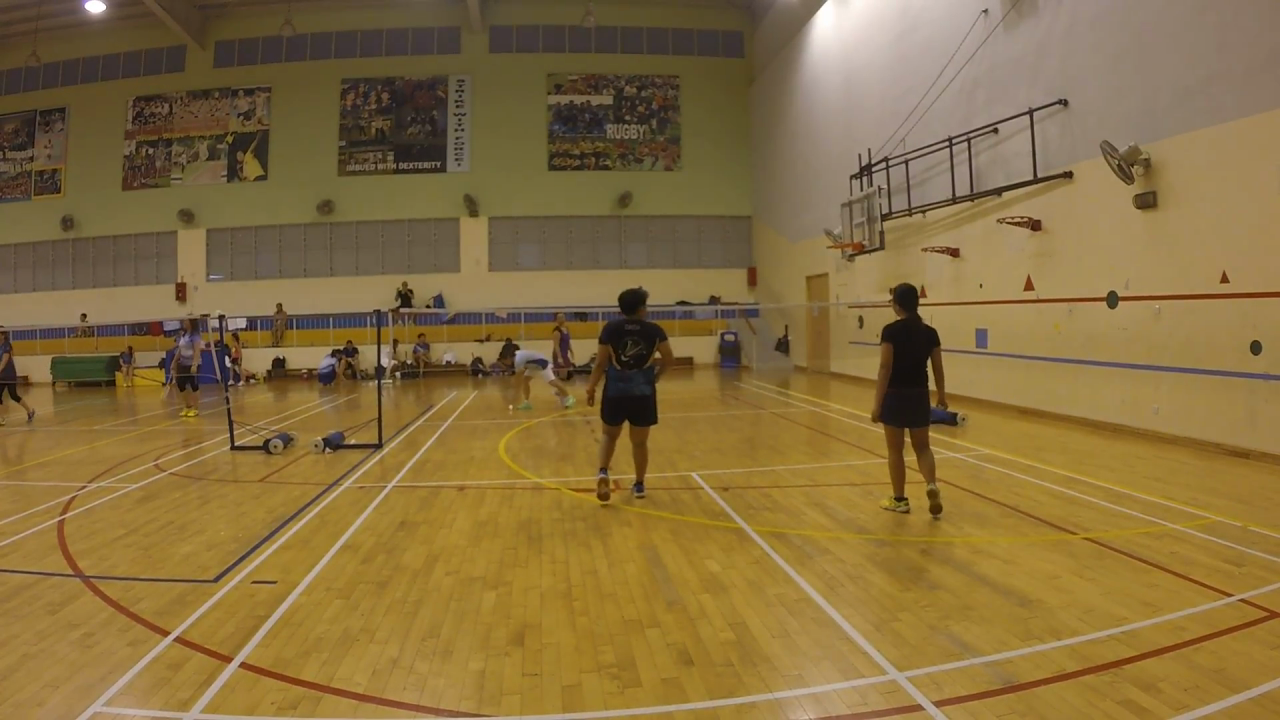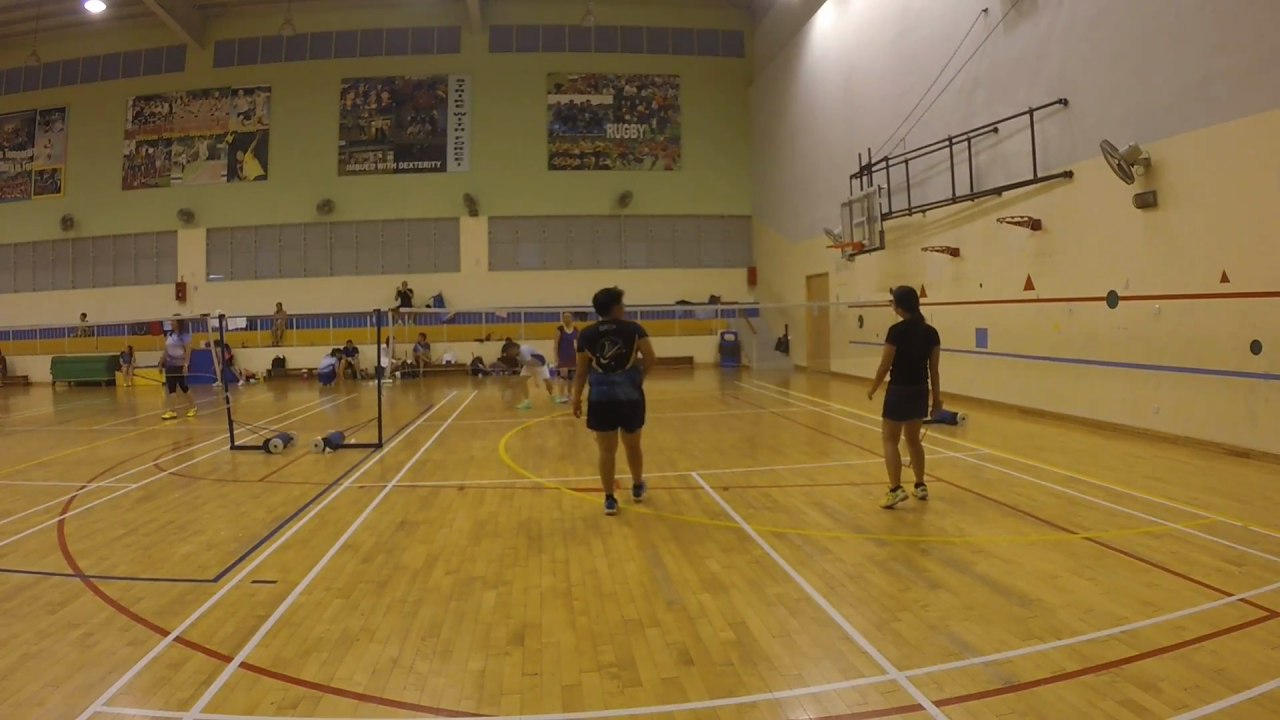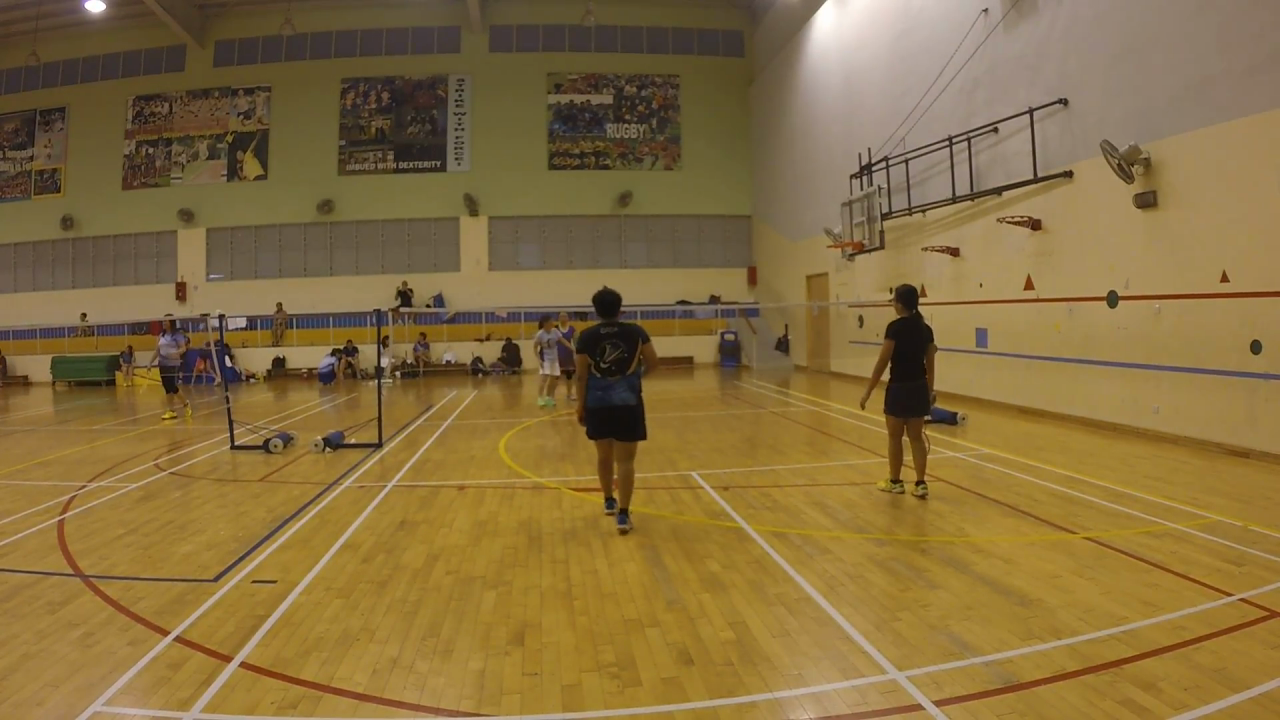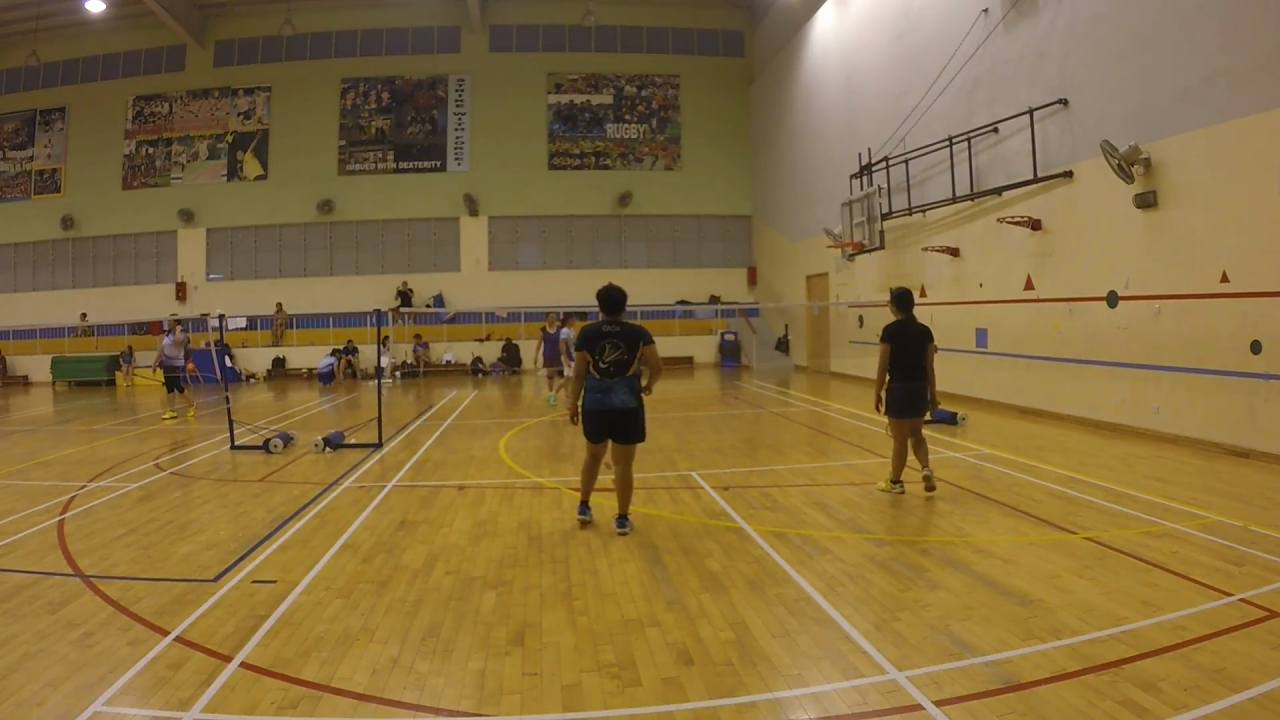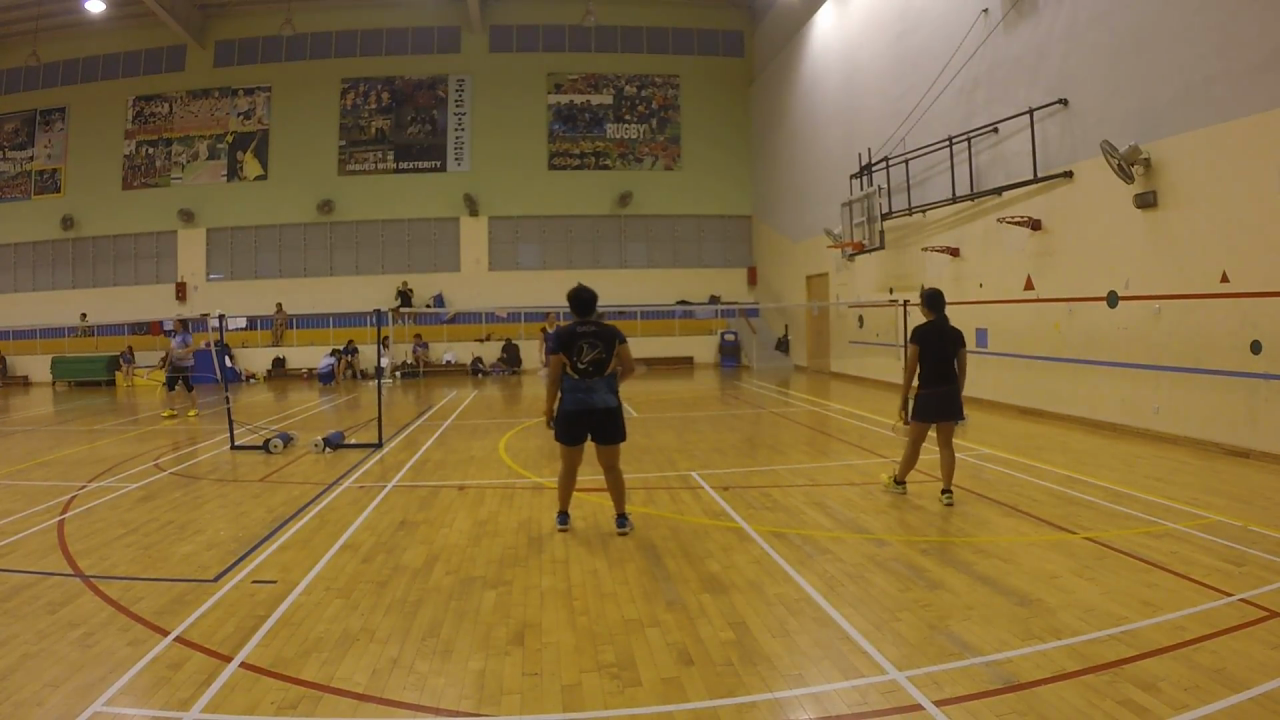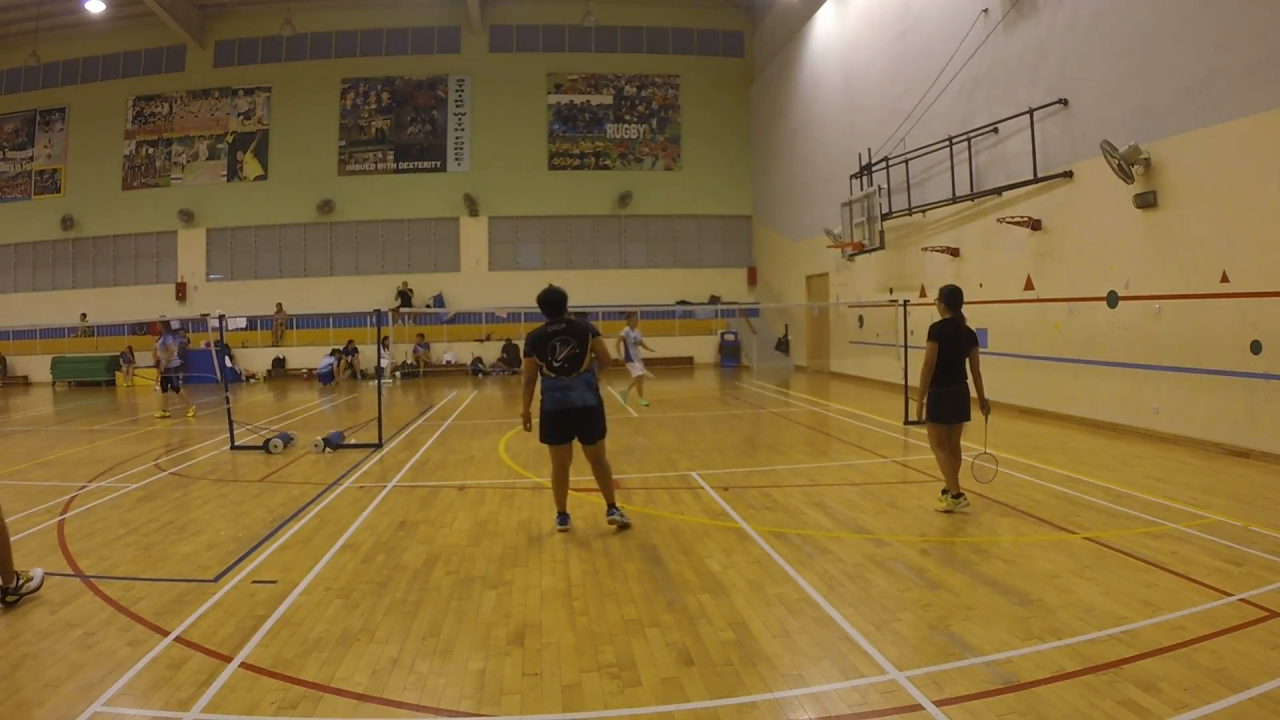
dt=0.5s
person 1, frame 1
left shoulder: (610, 329)
right shoulder: (654, 330)
left elbow: (600, 363)
right elbow: (668, 359)
left wrist: (591, 387)
right wrist: (657, 374)
left hip: (615, 392)
right hip: (642, 393)
left knee: (609, 436)
right knee: (639, 441)
left ankle: (603, 472)
right ankle: (639, 485)
person 1, frame 2
left shoulder: (587, 334)
right shoulder: (633, 329)
left elbow: (581, 371)
right elbow: (650, 358)
left wrist: (577, 398)
right wrist: (641, 375)
left hip: (600, 398)
right hip: (630, 396)
left knee: (606, 450)
right knee: (632, 444)
left ankle: (609, 500)
right ankle: (638, 487)
person 1, frame 3
left shoulder: (586, 336)
right shoulder: (635, 332)
left elbow: (581, 376)
right elbow: (653, 363)
left wrist: (580, 405)
left hip: (597, 404)
right hip: (628, 403)
left knee: (604, 455)
right knee: (626, 460)
left ankle: (609, 501)
right ankle: (623, 515)
person 1, frame 4
left shoulder: (586, 333)
right shoulder: (639, 333)
left elbow: (579, 374)
right elbow: (657, 368)
left wrist: (573, 404)
right wrist: (649, 385)
left hip: (594, 405)
right hip: (627, 406)
left knee: (593, 456)
right knee: (623, 464)
left ankle: (584, 507)
right ankle: (622, 519)
person 1, frame 5
left shoulder: (560, 335)
right shoulder: (612, 333)
left elbow: (554, 378)
right elbow: (629, 368)
left wrist: (549, 407)
left hip: (572, 408)
right hip: (606, 408)
left knee: (569, 466)
right knee: (611, 466)
left ankle: (562, 516)
right ankle: (622, 518)
person 1, frame 6
left shoulder: (534, 338)
right shoulder: (585, 329)
left elbow: (529, 380)
right elbow: (606, 360)
left wrist: (525, 410)
left hip: (554, 407)
right hip: (588, 404)
left knee: (560, 464)
right knee: (598, 459)
left ankle: (562, 516)
right ankle: (612, 508)
person 2, frame 1
left shoulder: (891, 331)
right shoulder: (930, 333)
left elbow: (885, 368)
right elbow: (938, 368)
left wrist: (878, 403)
right wrist: (941, 395)
left hip: (896, 396)
right hip: (919, 396)
left knee: (895, 450)
right knee: (922, 447)
left ankle: (899, 500)
right ankle: (932, 486)
person 2, frame 2
left shoulder: (897, 331)
right shoulder: (931, 332)
left elbow: (885, 366)
right elbow: (934, 368)
left wrist: (873, 388)
right wrist: (936, 396)
left hip: (899, 392)
right hip: (920, 392)
left knee: (890, 442)
right knee: (913, 439)
left ankle: (897, 489)
right ankle: (920, 486)
person 2, frame 3
left shoulder: (895, 327)
right shoulder: (925, 329)
left elbow: (882, 363)
right elbow: (930, 364)
left wrist: (868, 392)
right wrist: (930, 390)
left hip: (899, 388)
right hip: (919, 388)
left knee: (895, 437)
right knee: (916, 437)
left ankle: (895, 482)
right ankle: (921, 483)
person 2, frame 4
left shoulder: (890, 331)
right shoulder: (925, 331)
left elbow: (883, 366)
right elbow: (930, 366)
left wrist: (878, 393)
right wrist: (932, 394)
left hip: (899, 390)
right hip: (919, 389)
left knee: (900, 439)
right knee: (916, 434)
left ankle: (895, 482)
right ankle: (926, 469)
person 2, frame 5
left shoulder: (920, 332)
right shoulder: (956, 334)
left elbow: (911, 369)
right elbow: (962, 370)
left wrist: (903, 399)
right wrist: (957, 395)
left hip: (928, 394)
right hip: (950, 394)
left knee: (914, 442)
right knee: (946, 444)
left ankle: (898, 481)
right ankle: (947, 491)
person 2, frame 6
left shoulder: (938, 329)
right shoulder: (968, 333)
left elbow: (928, 366)
right elbow: (975, 369)
left wrist: (921, 398)
right wrist: (982, 397)
left hip: (941, 393)
right hip: (960, 393)
left knee: (939, 446)
right knee: (953, 445)
left ankle: (957, 497)
right ankle: (950, 492)
